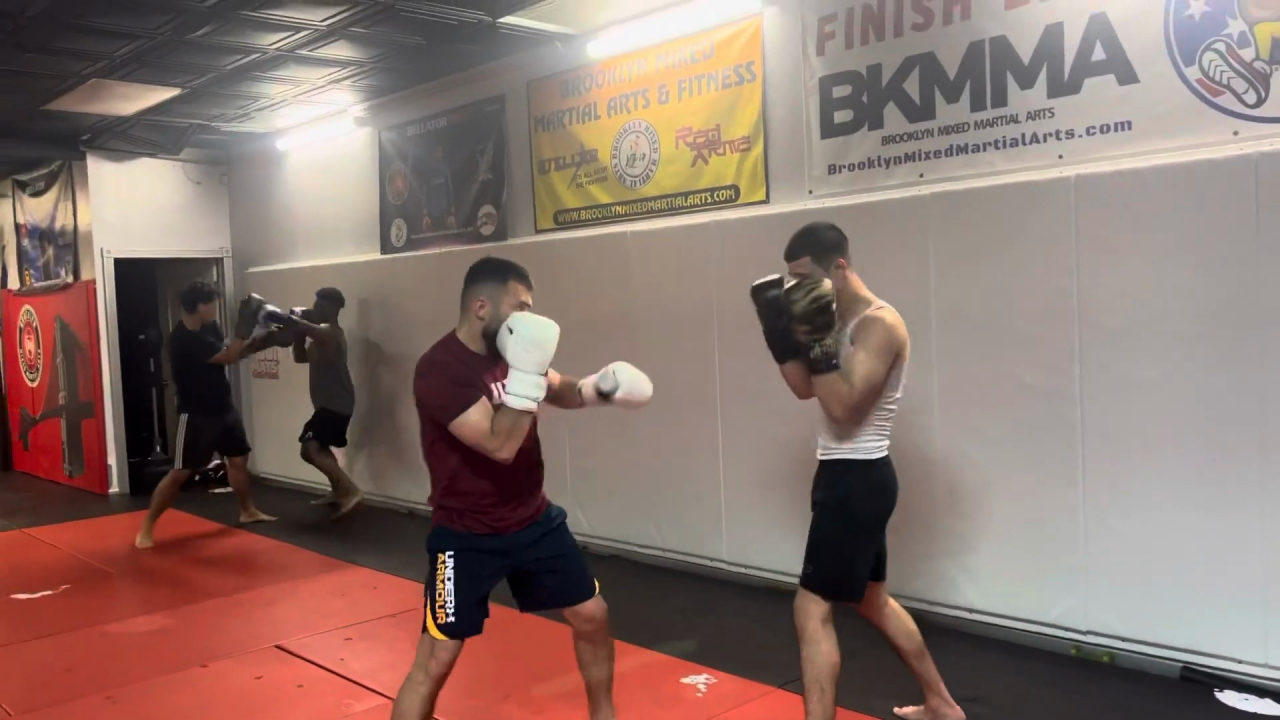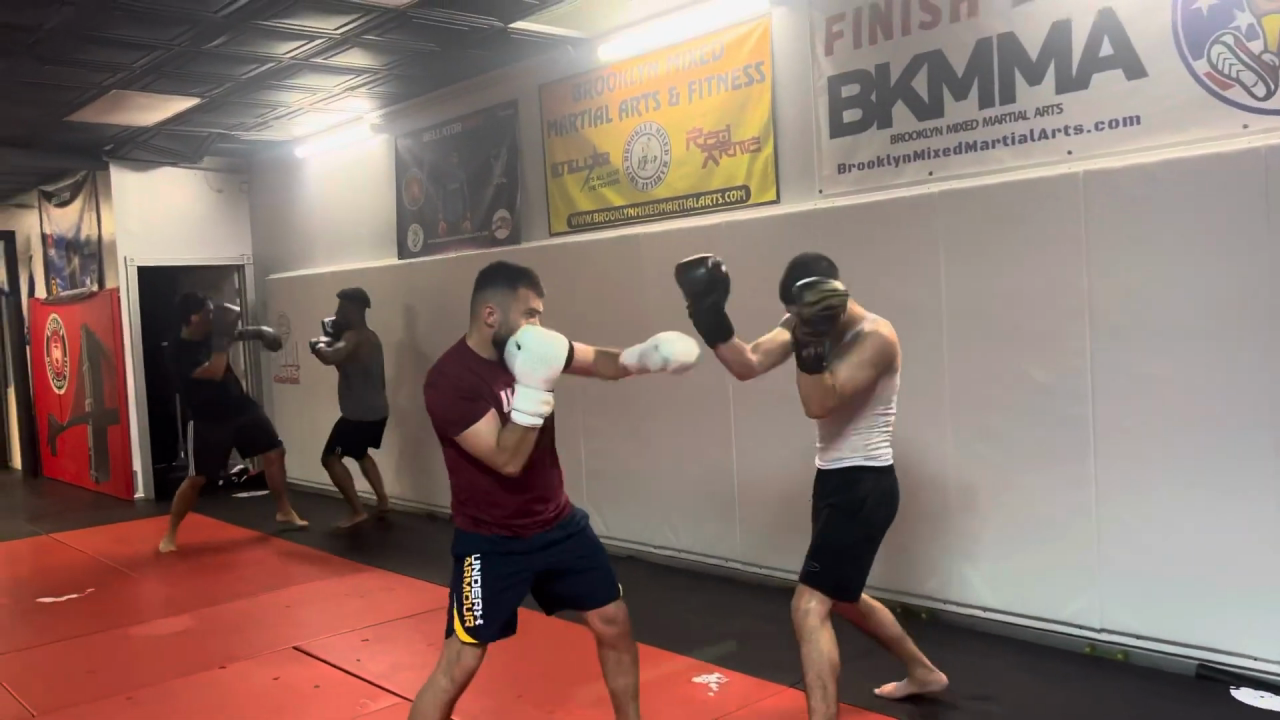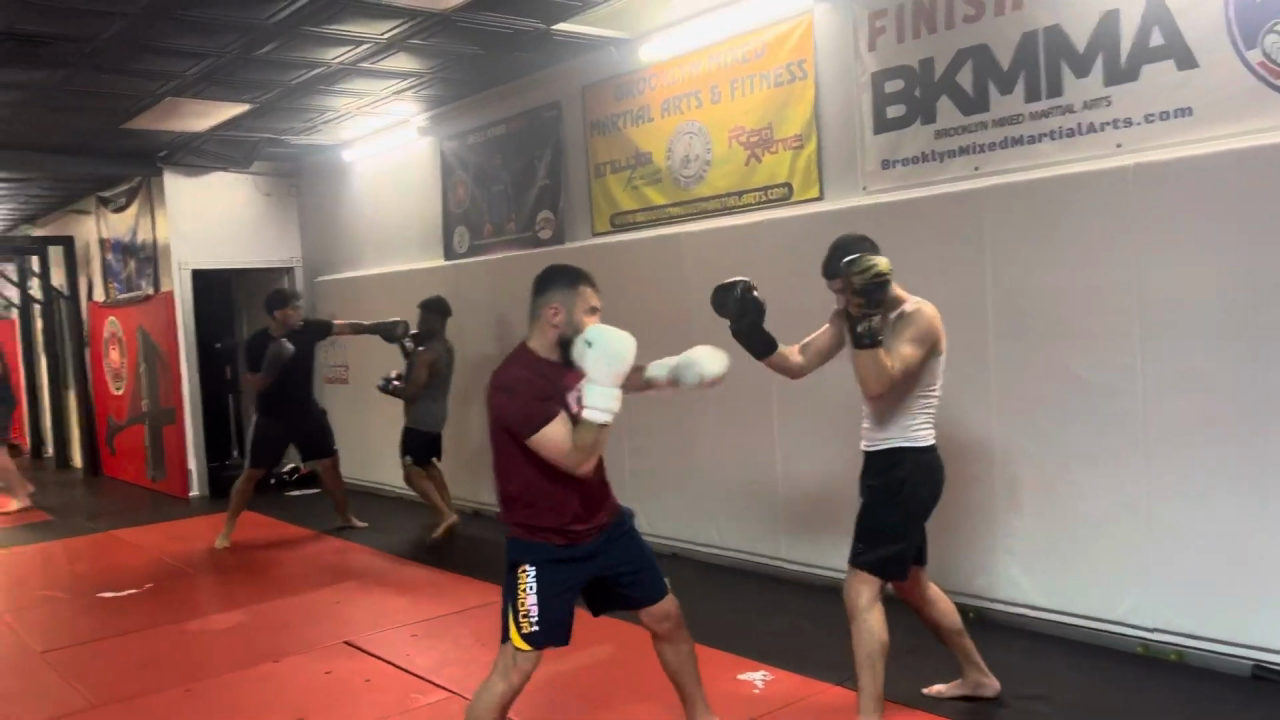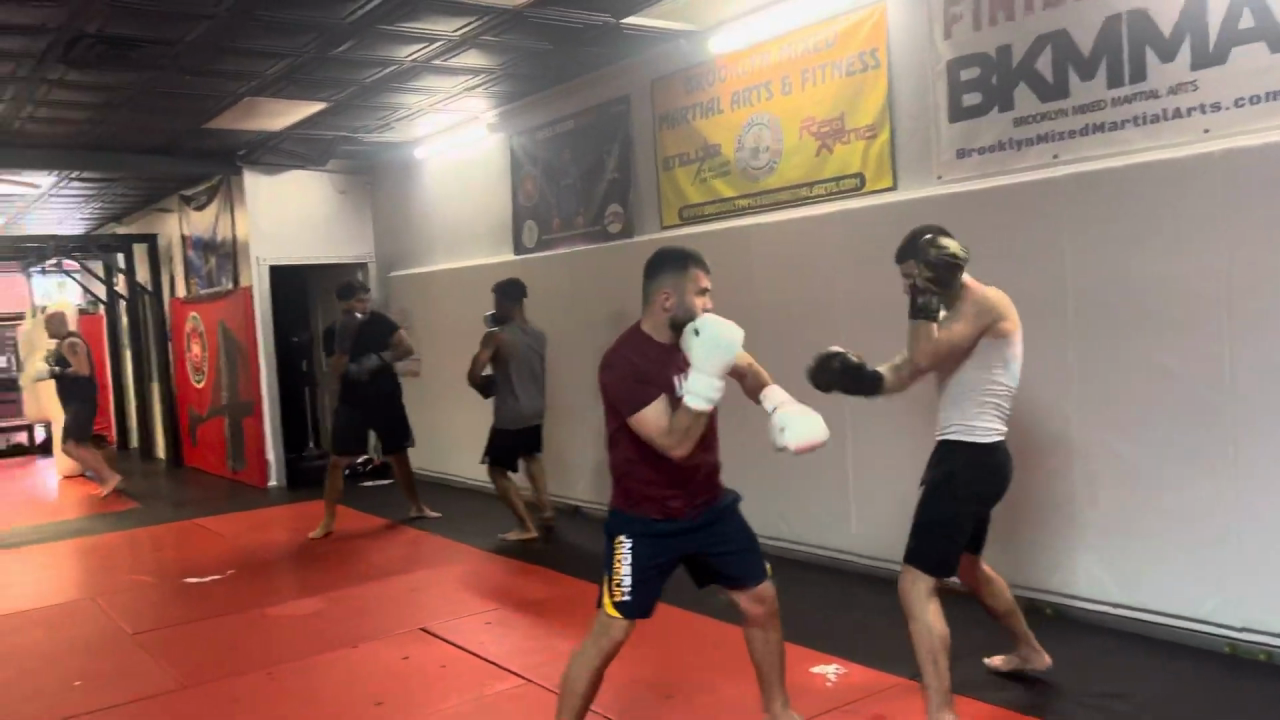
dt=0.3s
person 1, frame 1
left shoulder: (878, 325)
right shoulder: (839, 318)
left elbow: (841, 407)
right elbow: (803, 387)
left wrist: (814, 339)
right wrist: (781, 331)
left hip: (855, 482)
right hip: (849, 478)
left knee: (811, 611)
right knee: (872, 600)
person 1, frame 2
left shoulder: (876, 338)
right shoulder: (805, 327)
left elbow: (818, 406)
right elbow: (745, 364)
left wrist: (811, 345)
right wrist: (709, 312)
left hip: (863, 488)
right hip: (835, 483)
left knee: (809, 609)
right knee: (844, 598)
right ankle: (924, 673)
person 1, frame 3
left shoulder: (918, 317)
right shoulder: (851, 314)
left elbow: (875, 386)
right elbow: (796, 364)
left wrist: (865, 319)
right wrist: (750, 330)
left hip: (907, 467)
right hip: (887, 465)
left knee: (861, 591)
right knee: (911, 582)
right ankle: (978, 677)
person 1, frame 4
left shoulder: (984, 301)
right shoulder: (962, 310)
left elbow: (925, 357)
right elbow: (905, 370)
left wrist: (927, 296)
right wrist: (855, 374)
left hip: (966, 460)
right hip: (978, 459)
left knee: (915, 586)
right knee: (965, 562)
right ankle: (1029, 651)
person 2, frame 1
left shoulder: (512, 347)
right shoulder: (438, 371)
left elbow: (563, 393)
right elbow: (500, 445)
left wrist: (602, 385)
right wrist: (526, 371)
left hip: (533, 520)
right hip: (466, 536)
left knee: (592, 617)
right knee: (437, 659)
person 2, frame 2
left shoulder: (528, 350)
right shoulder: (449, 380)
left elbow: (596, 361)
right elbow: (509, 460)
left wrist: (646, 354)
right wrist: (536, 385)
left hip: (557, 524)
right hip: (493, 541)
left knee: (613, 625)
right knee: (459, 664)
person 2, frame 3
left shoulder: (576, 353)
right shoulder: (515, 384)
left elbow: (626, 380)
right elbow: (581, 461)
left wrist: (672, 371)
right wrist: (604, 384)
left hip: (605, 527)
right hip: (545, 546)
left knee: (667, 618)
right knee: (516, 667)
person 2, frame 4
left shoulder: (696, 334)
right shoulder: (624, 363)
left elbow: (747, 370)
right elbow: (677, 443)
left wrist: (783, 405)
right wrist: (706, 373)
left hip: (709, 505)
right hip: (645, 519)
left knee: (762, 604)
right knee: (609, 633)
person 3, frame 1
left shoulder: (208, 328)
right shoulder: (185, 339)
left elbow: (232, 353)
right elbow: (228, 356)
left wrist: (262, 341)
right wrist: (245, 324)
left hip: (223, 407)
right hip: (196, 413)
left knee: (239, 460)
right knee: (181, 473)
left ankle: (248, 511)
right ankle: (147, 528)
person 3, frame 2
left shoulder: (212, 331)
right shoulder: (179, 351)
left elbow: (234, 333)
right elbow: (215, 373)
left wrist: (257, 333)
right wrist: (221, 338)
left hip: (242, 408)
right hip: (207, 419)
left knee: (275, 453)
right knee: (197, 479)
left ankle: (285, 511)
right ankle: (170, 534)
person 3, frame 3
left shoulder: (307, 329)
right shoulder: (256, 343)
left elbow: (347, 327)
right elbow: (257, 385)
left wrist: (379, 327)
right wrist: (271, 368)
left hip: (307, 411)
right hip: (271, 417)
left knee: (329, 462)
right knee: (253, 473)
left ankle: (345, 516)
right ankle: (227, 529)
person 3, frame 4
left shoulder: (380, 321)
right shoulder: (335, 331)
left elbow: (407, 349)
right elbow: (337, 370)
left wrist: (378, 358)
right wrist: (343, 342)
left hip: (387, 401)
right hip: (352, 404)
left knee: (399, 456)
right knee: (338, 461)
left ankle: (417, 507)
right ankle: (328, 520)
person 4, frame 1
left shoulder: (329, 331)
right shoulder: (323, 332)
left elbow: (307, 326)
right elbow: (300, 357)
left wrist: (291, 320)
right wrist: (298, 333)
left hip: (333, 404)
right hip: (332, 403)
left knee: (309, 449)
right knee: (319, 448)
left ankle: (350, 490)
right ankle: (338, 492)
person 4, frame 2
left shoulder: (353, 336)
right shoulder: (371, 337)
left elbow: (329, 356)
left wrist: (318, 345)
right wrist: (333, 338)
left hip: (358, 413)
right hip: (377, 410)
left knee: (330, 459)
right knee: (360, 453)
left ankle: (357, 510)
right ankle: (383, 502)
person 4, frame 3
left shoulder: (426, 353)
right shoulder: (445, 349)
left elbow: (410, 392)
left wrist: (389, 386)
right wrist: (410, 353)
left hip: (420, 422)
right hip: (434, 419)
left knee: (413, 473)
right knee: (426, 463)
left ankle: (447, 514)
right ankle: (448, 509)
person 4, frame 4
left shoulder: (494, 337)
right shoulder: (539, 336)
left elbow: (474, 374)
left wrist: (483, 383)
left hip: (509, 416)
right hip: (534, 412)
left knee: (498, 471)
right knee: (530, 455)
left ankle: (528, 527)
right ankle: (544, 506)
